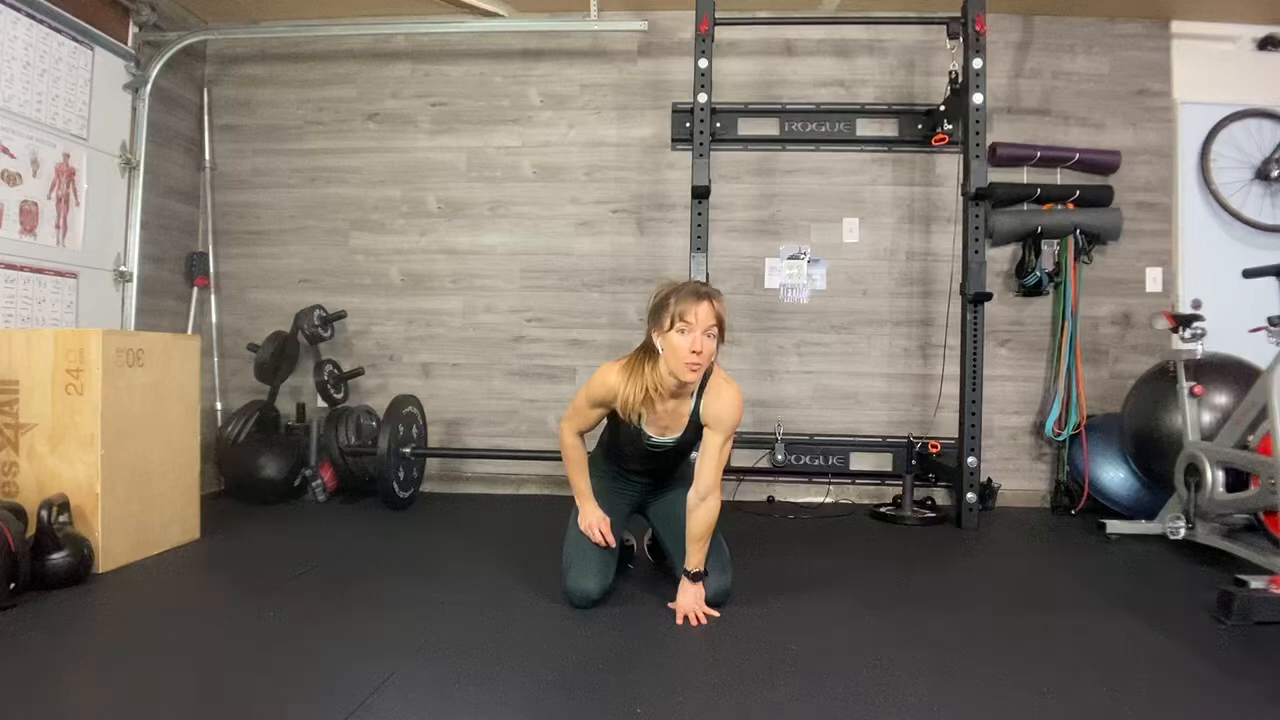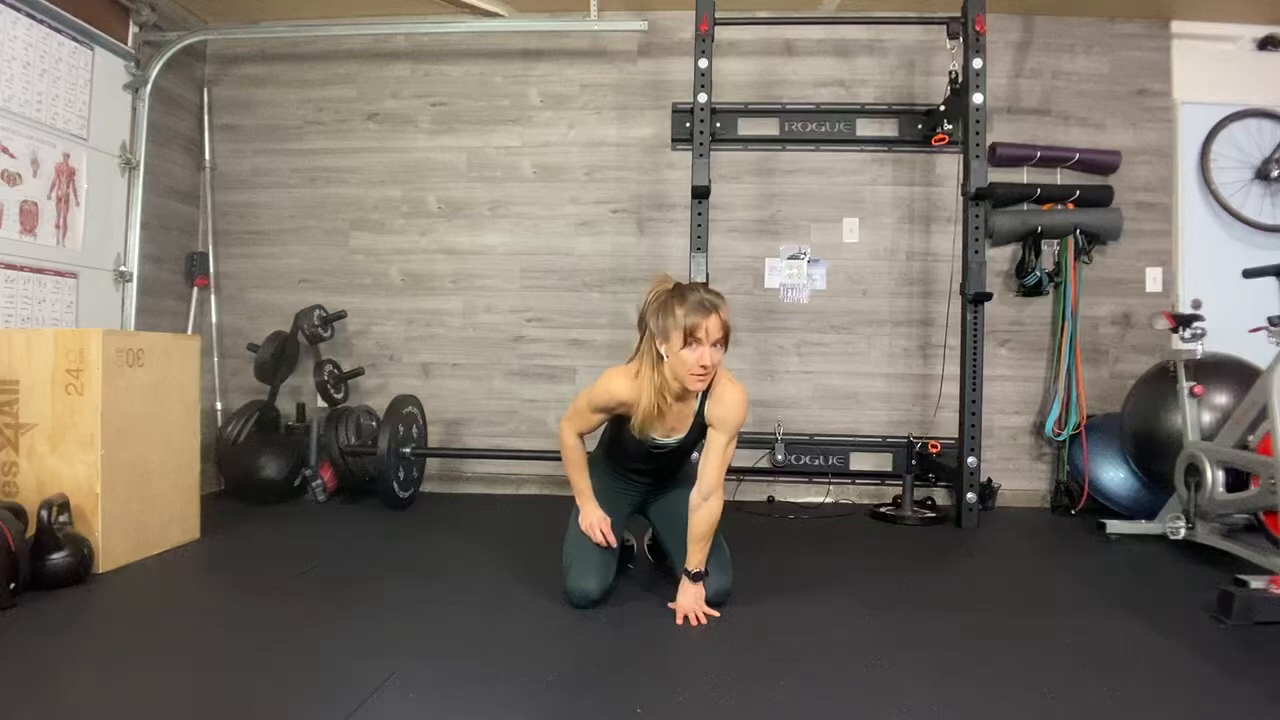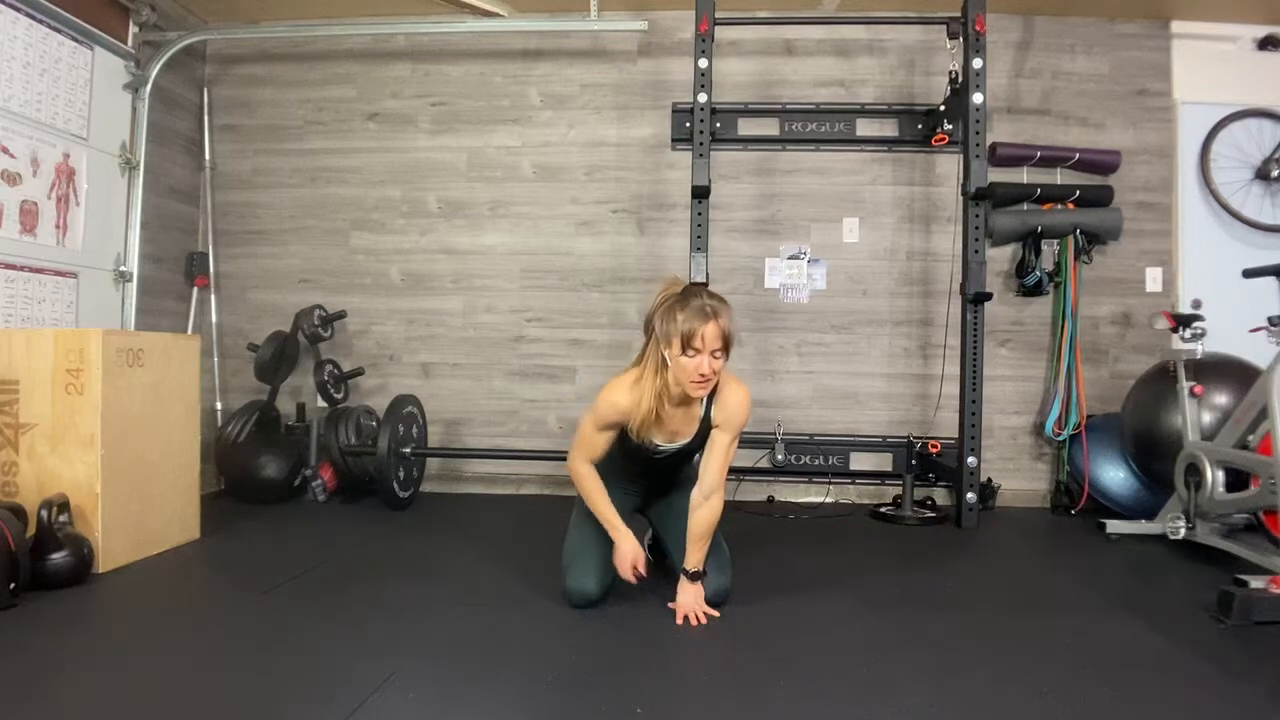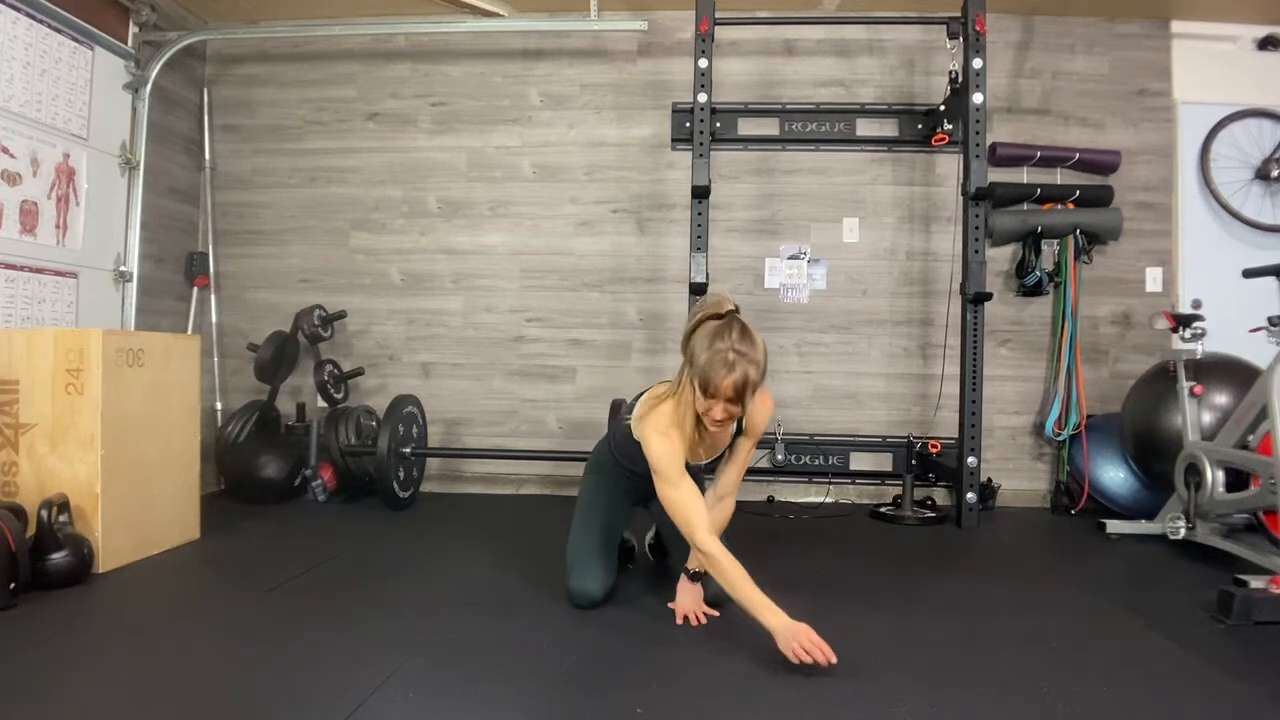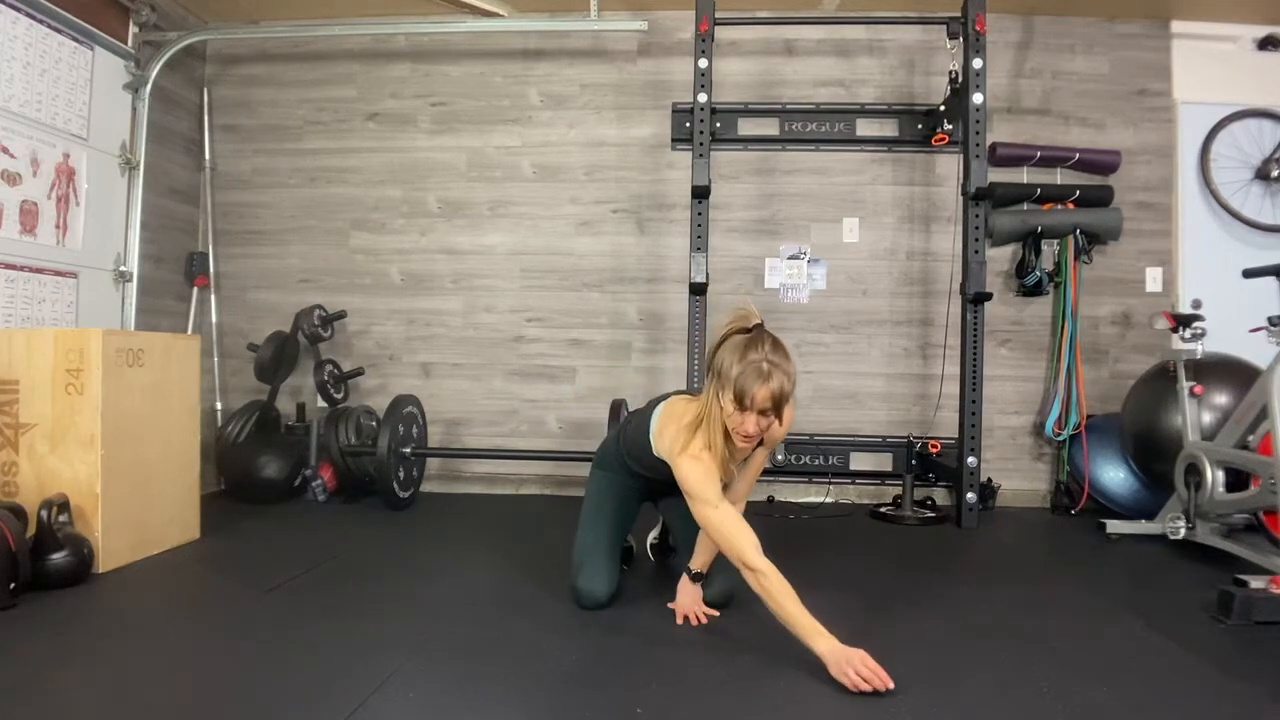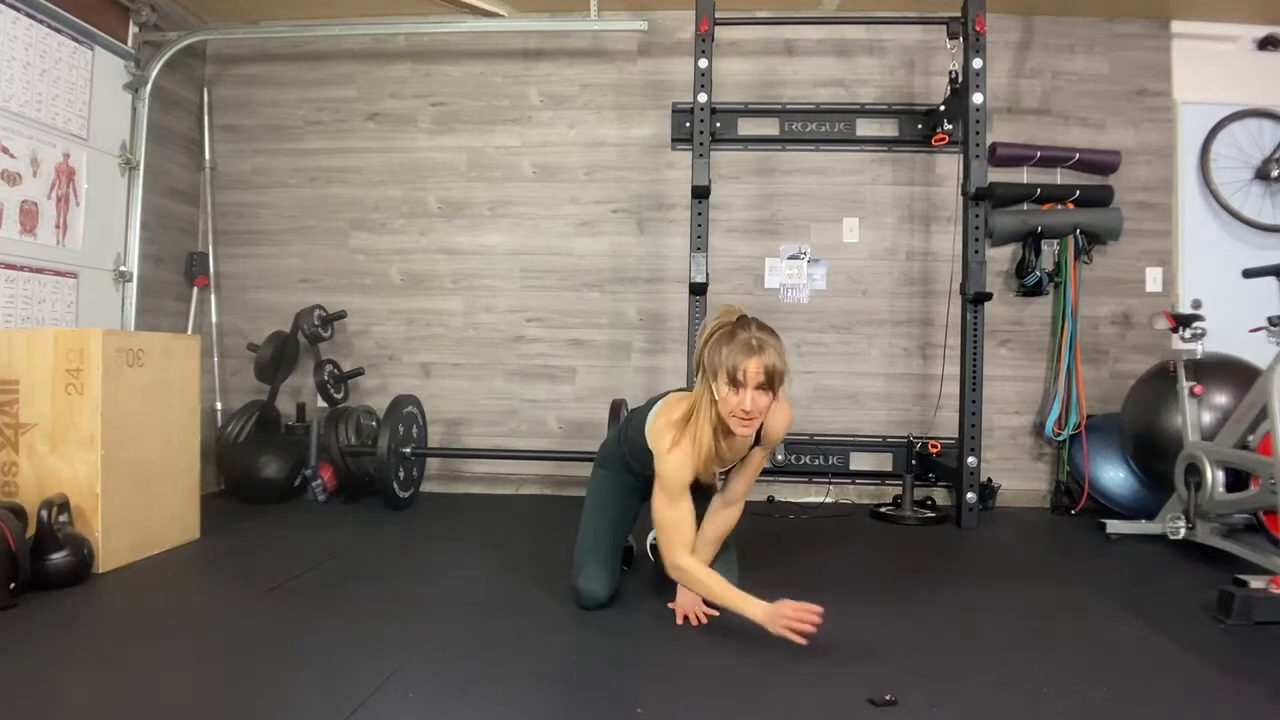
dt=0.5s
person 1, frame 1
left shoulder: (723, 398)
right shoulder: (617, 379)
left elbow: (705, 493)
right elbow: (570, 429)
left wrist: (692, 576)
right wrist: (586, 504)
left hip: (673, 480)
right hip: (612, 477)
left knee: (714, 589)
right knee: (583, 591)
left ankle: (661, 544)
right ankle: (618, 545)
person 1, frame 2
left shoulder: (729, 398)
right shoulder: (622, 385)
left elbow: (708, 493)
right elbow: (570, 430)
left wrist: (692, 576)
right wrist: (587, 504)
left hip: (674, 480)
right hip: (613, 476)
left knee: (714, 589)
right knee: (584, 591)
left ankle: (659, 545)
right ankle: (617, 545)
person 1, frame 3
left shoulder: (733, 399)
right shoulder: (626, 394)
left elbow: (709, 493)
right elbow: (580, 461)
left wrist: (691, 574)
right wrist: (622, 535)
left hip: (676, 482)
right hip: (615, 479)
left knee: (713, 589)
right knee: (582, 590)
left ankle: (661, 543)
right ankle: (625, 545)
person 1, frame 4
left shoulder: (758, 410)
right shoulder: (663, 424)
left elbow: (722, 498)
right elbow: (706, 543)
left wrist: (691, 575)
right wrist: (779, 624)
left hip: (680, 477)
right hip: (617, 473)
left knee: (714, 590)
right knee: (587, 591)
left ankle: (661, 544)
right ankle: (620, 544)
person 1, frame 5
left shoulder: (774, 423)
right shoulder: (691, 446)
left elbow: (732, 504)
right elbow: (753, 564)
left wrist: (693, 575)
right wrist: (830, 650)
left hip: (677, 481)
right hip: (623, 470)
left knee: (718, 590)
right knee: (593, 592)
left ankle: (666, 540)
right ankle: (618, 541)
person 1, frame 6
left shoulder: (774, 417)
right shoulder: (678, 436)
left elbow: (729, 502)
right elbow: (678, 560)
left wrist: (693, 585)
right wrist: (764, 613)
left hip: (697, 478)
right hip: (627, 467)
left knee: (719, 587)
right knee: (592, 593)
right ankle: (619, 544)
